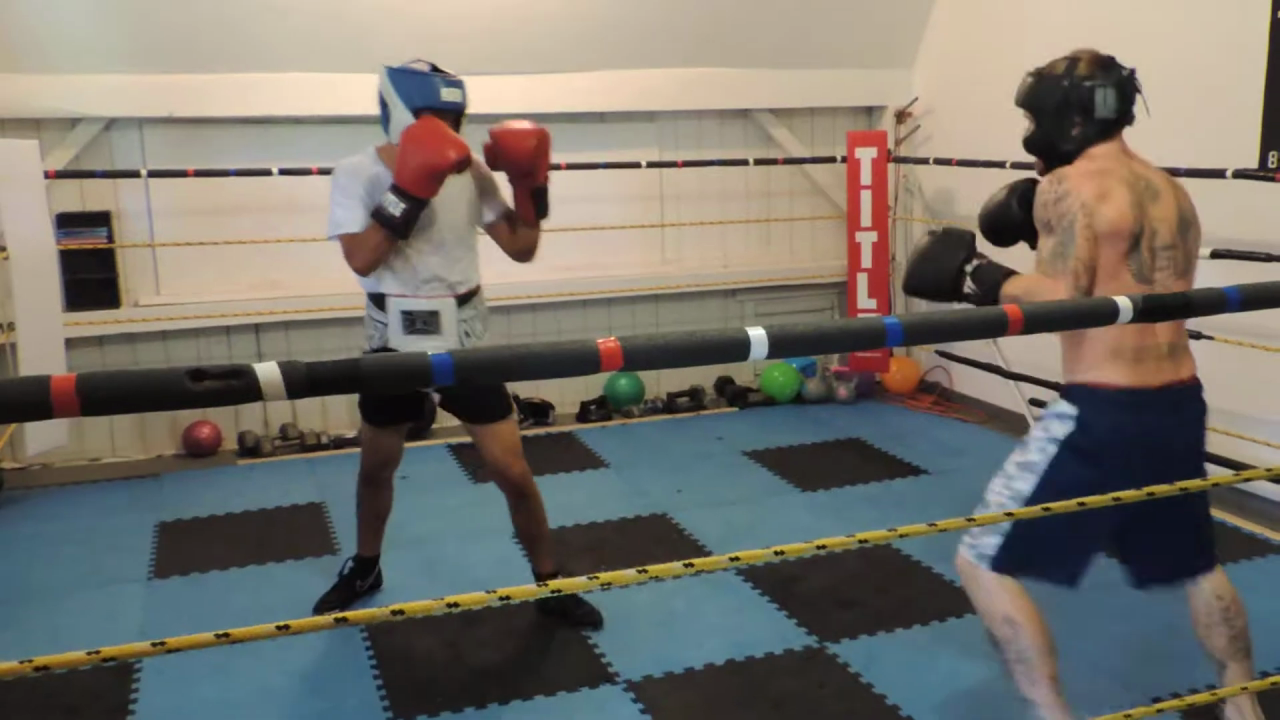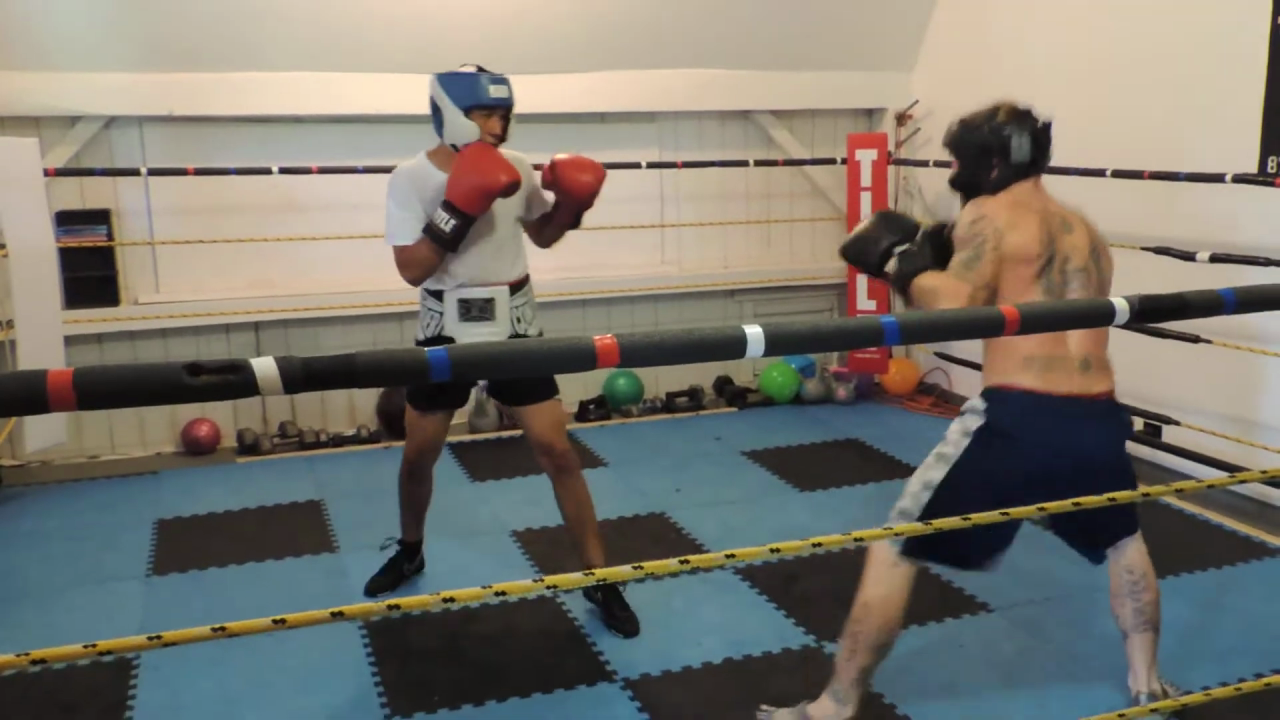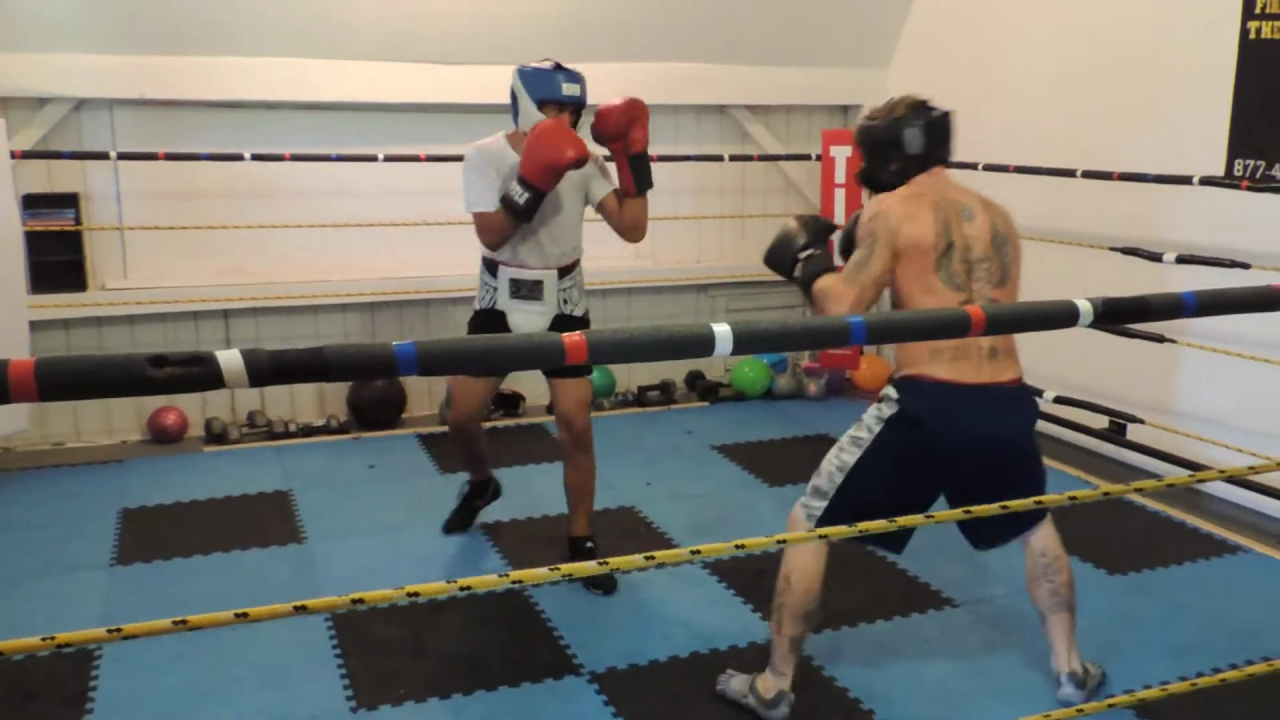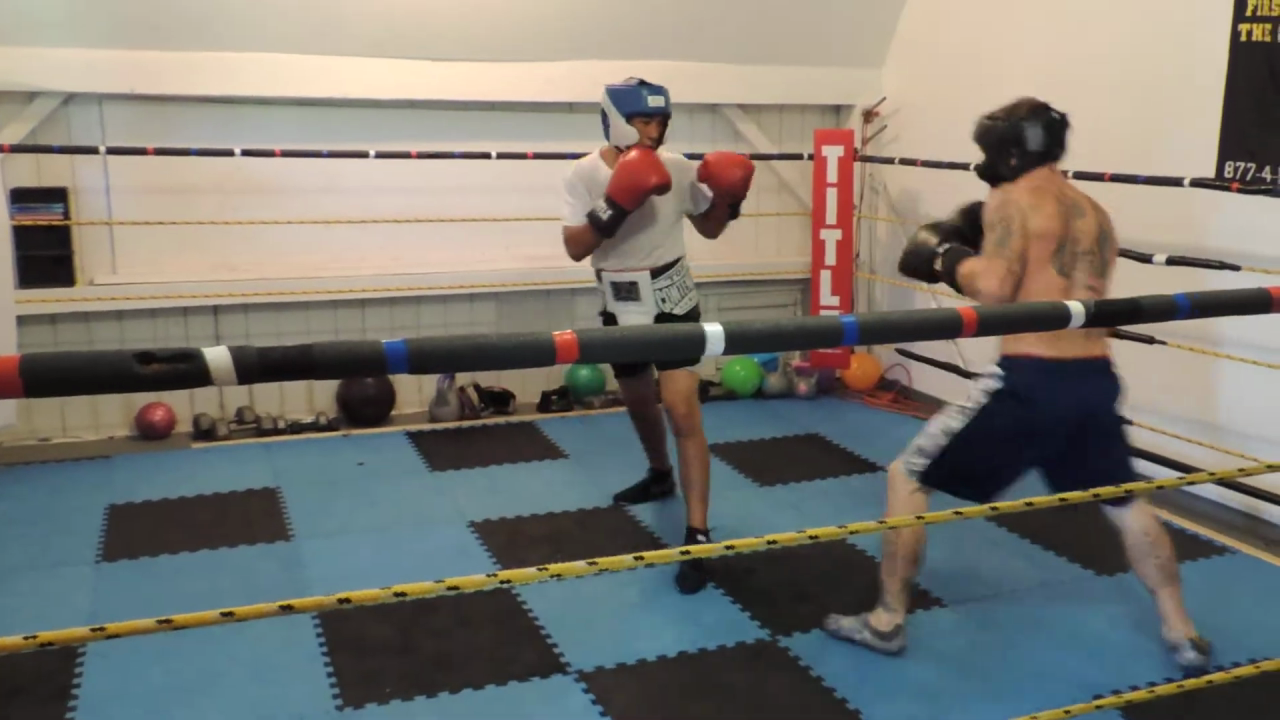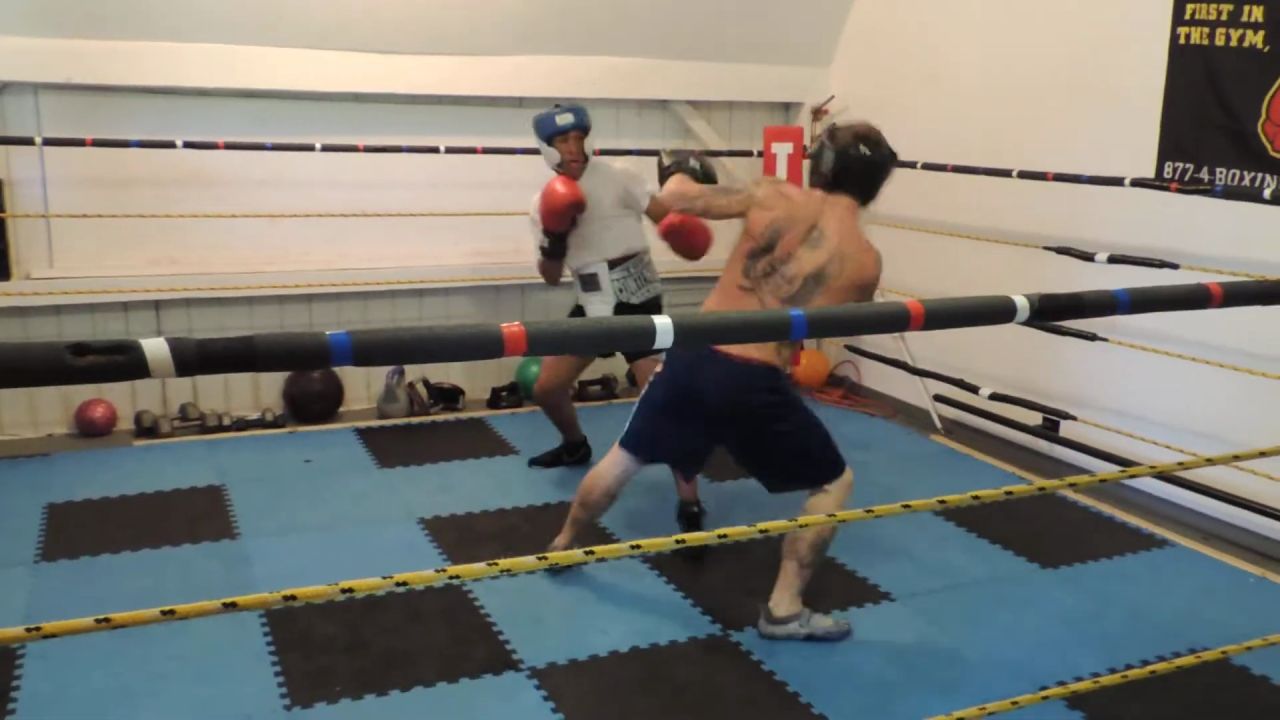
dt=0.7s
person 1, frame 1
left shoulder: (1071, 185)
right shoulder: (1174, 194)
left elbow: (1056, 301)
left wrist: (975, 277)
left hip: (1102, 415)
right hip: (1176, 405)
left knee: (982, 563)
right knee: (1196, 567)
person 1, frame 2
left shoulder: (990, 213)
right shoulder: (1088, 233)
left elbow: (953, 302)
left wrist: (900, 262)
left hip: (1016, 418)
right hip: (1095, 418)
left knee: (894, 553)
right knee: (1124, 540)
person 1, frame 3
left shoulder: (891, 209)
right shoulder: (996, 216)
left elbow: (844, 306)
left wrist: (808, 260)
left hip: (926, 406)
right hip: (1005, 405)
left knee: (808, 526)
right knee: (1036, 529)
right ankle: (1070, 670)
person 1, frame 4
left shoulder: (1013, 199)
right shoulder: (1094, 214)
left elbow: (993, 286)
left wrist: (946, 256)
right wrist: (979, 242)
left hip: (1028, 382)
right hip: (1091, 383)
left knee: (906, 478)
right knee: (1126, 506)
left ankle: (888, 619)
right ankle: (1181, 633)
person 1, frame 5
left shoulder: (775, 199)
right shoulder: (866, 260)
left elbow: (678, 196)
left wrist: (677, 183)
left hip: (690, 360)
right hip: (752, 383)
left knee: (625, 456)
right knee: (833, 484)
left ankle: (562, 546)
right ankle: (784, 609)
person 2, frame 1
left shoulder: (469, 172)
right shoulder: (355, 174)
left elbow: (522, 248)
right elbow: (361, 259)
left wrist: (530, 181)
right wrist: (409, 190)
left hip: (465, 338)
right hip: (395, 341)
left knee: (511, 472)
right knee: (376, 468)
left ankle: (550, 583)
right ankle: (364, 569)
person 2, frame 2
left shoulder: (514, 169)
right shoulder: (410, 179)
left elbow: (542, 235)
right elbow: (411, 269)
left wrist: (571, 203)
right wrist: (459, 207)
left hip: (513, 327)
right hip: (444, 332)
left knee: (557, 454)
right knee: (418, 456)
left ankle: (599, 580)
right ankle: (409, 551)
person 2, frame 3
left shoulder: (585, 161)
right shoulder: (485, 155)
left elbow: (633, 230)
right elbow: (492, 235)
left wrist: (633, 156)
right wrist: (534, 180)
left hip: (562, 305)
right hip: (499, 303)
left knee: (575, 429)
right knee: (462, 416)
left ankle: (580, 541)
right ankle: (482, 484)
person 2, frame 4
left shoulder: (676, 169)
right shoulder: (583, 174)
left elbow: (710, 228)
right elbow: (576, 248)
left wrist: (727, 199)
right wrist: (616, 202)
left hip: (671, 300)
right hip: (619, 305)
left knee: (682, 414)
right knee: (640, 403)
left ankle: (698, 535)
right ankle: (659, 474)
person 2, frame 5
left shoulder: (617, 177)
right shoulder: (544, 203)
left elbow: (667, 216)
right elbow: (551, 277)
right wrist: (553, 235)
left hip: (636, 297)
right hip: (590, 304)
right knee: (546, 388)
left ankle: (690, 503)
right ankle: (575, 446)
